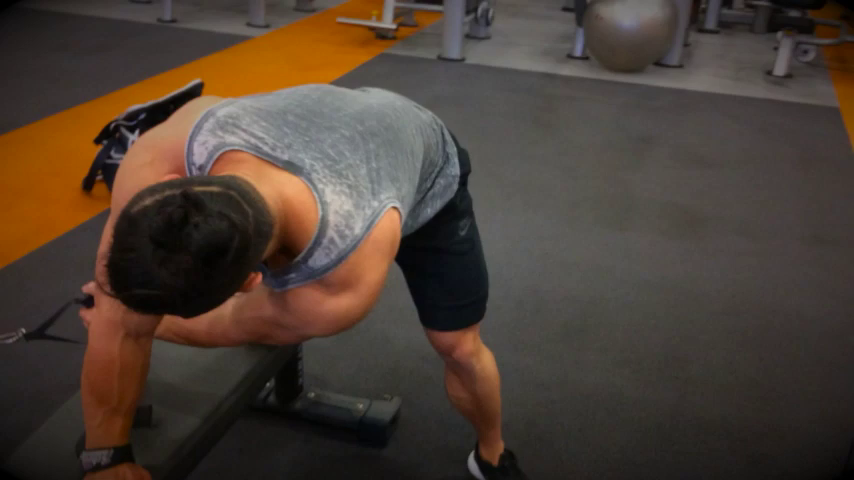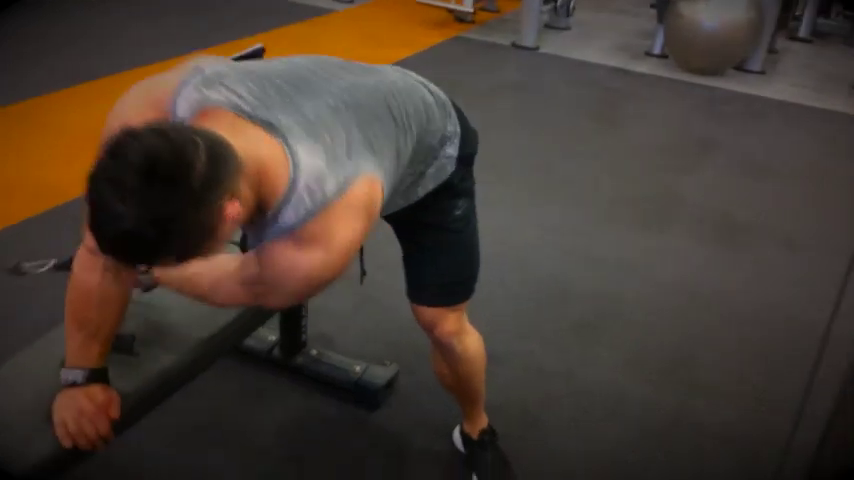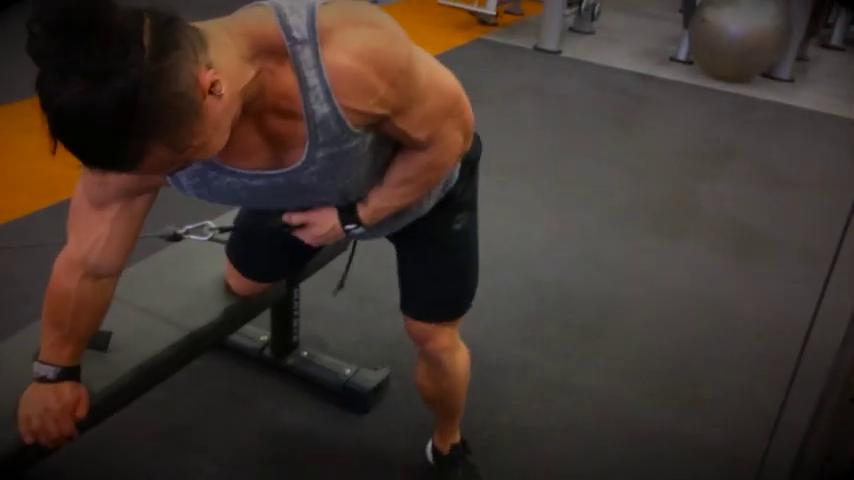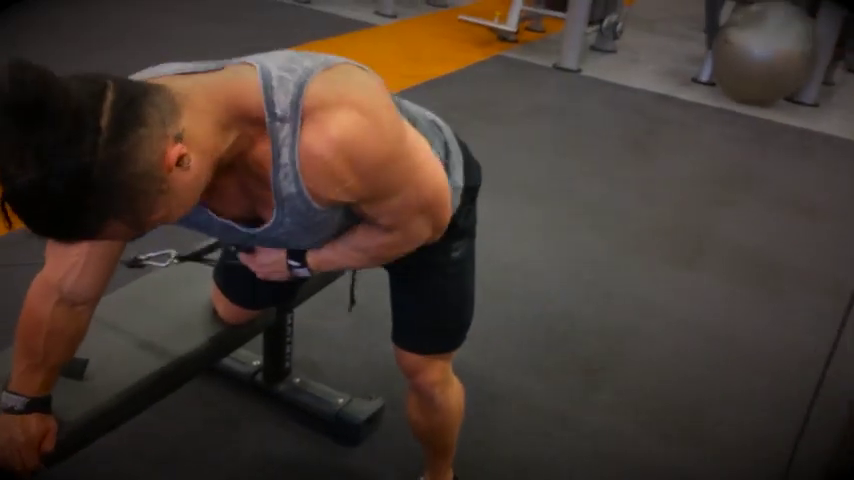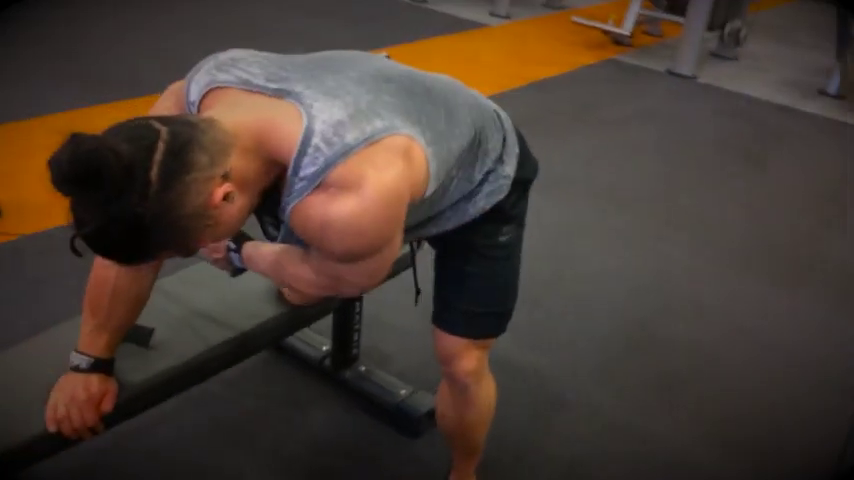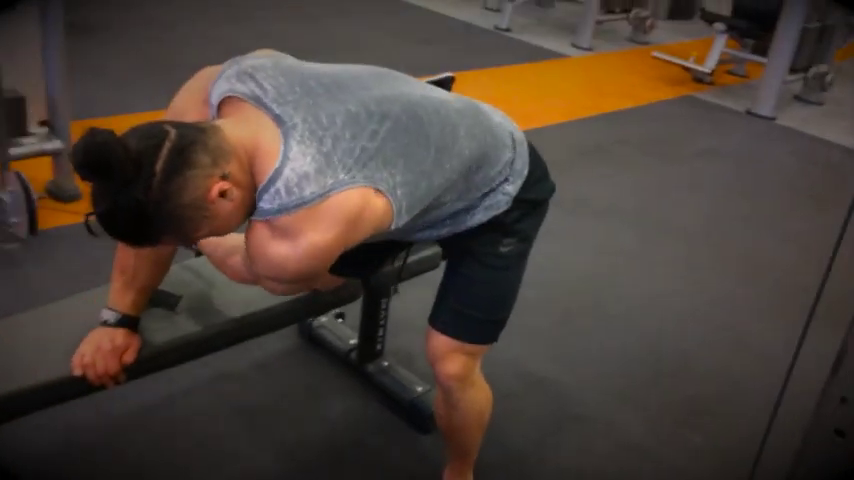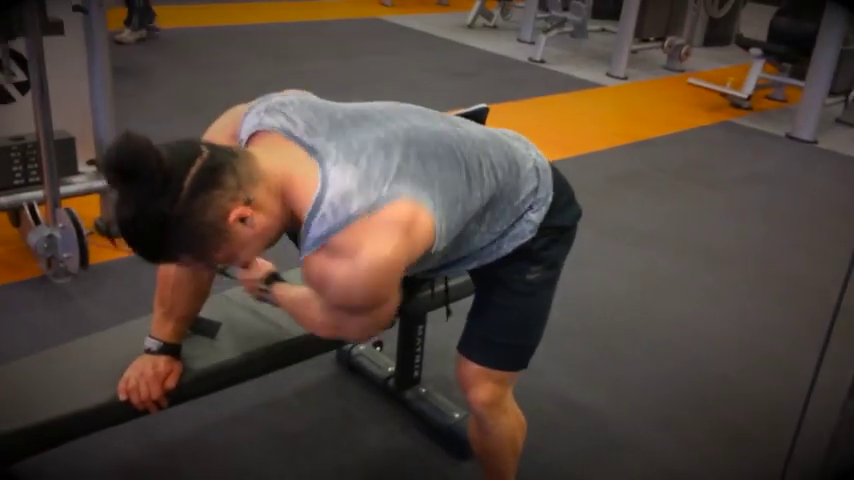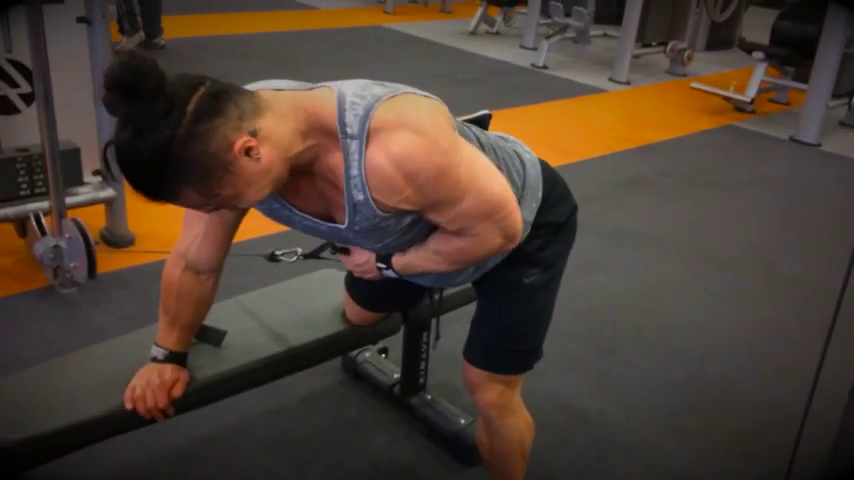
dt=0.5s
person 1, frame 1
left shoulder: (347, 283)
right shoulder: (158, 161)
left elbow: (250, 325)
right elbow: (121, 324)
left wrist: (160, 325)
left hip: (428, 178)
right hip: (329, 160)
left knee: (459, 347)
person 1, frame 2
left shoulder: (325, 236)
right shoulder: (147, 114)
left elbow: (253, 285)
right elbow: (102, 254)
left wrist: (154, 270)
right wrist: (82, 374)
left hip: (430, 154)
right hip: (343, 116)
left knee: (443, 324)
right knee: (270, 253)
left ankle: (476, 432)
person 1, frame 3
left shoulder: (347, 57)
right shoulder: (135, 120)
left elbow: (452, 131)
right elbow: (88, 263)
left wrist: (355, 216)
right wrist: (54, 374)
left hip: (427, 177)
left knee: (434, 340)
right knee: (242, 285)
person 1, frame 4
left shoulder: (333, 135)
right shoulder: (114, 152)
left elbow: (423, 216)
right elbow: (66, 290)
left wrist: (302, 261)
left hip: (418, 209)
left knee: (424, 372)
right knee: (230, 311)
person 1, frame 5
left shoulder: (348, 202)
right shoulder: (185, 107)
left elbow: (342, 281)
right elbow: (130, 255)
left wrist: (240, 253)
right wrist: (90, 362)
left hip: (482, 181)
right hip: (412, 148)
left knee: (460, 363)
right knee: (297, 293)
person 1, frame 6
left shoulder: (299, 236)
right shoulder: (210, 94)
left elbow: (258, 271)
right elbow: (158, 212)
left wrist: (203, 242)
right wrist: (118, 318)
left hip: (499, 190)
right hip: (422, 154)
left knee: (451, 364)
person 1, frame 7
left shoulder: (355, 254)
right shoulder: (237, 135)
left elbow: (350, 322)
right elbow: (190, 256)
left wrist: (269, 288)
right wrist: (161, 345)
left hip: (527, 216)
right hip: (455, 185)
left knee: (483, 391)
right knee: (357, 305)
person 1, frame 8
left shoulder: (394, 149)
right shoulder: (230, 130)
left elbow: (498, 228)
right elbow: (194, 262)
left wrist: (390, 262)
right wrist: (168, 353)
left hip: (525, 217)
right hip: (426, 221)
left knee: (490, 392)
right knee: (359, 314)
